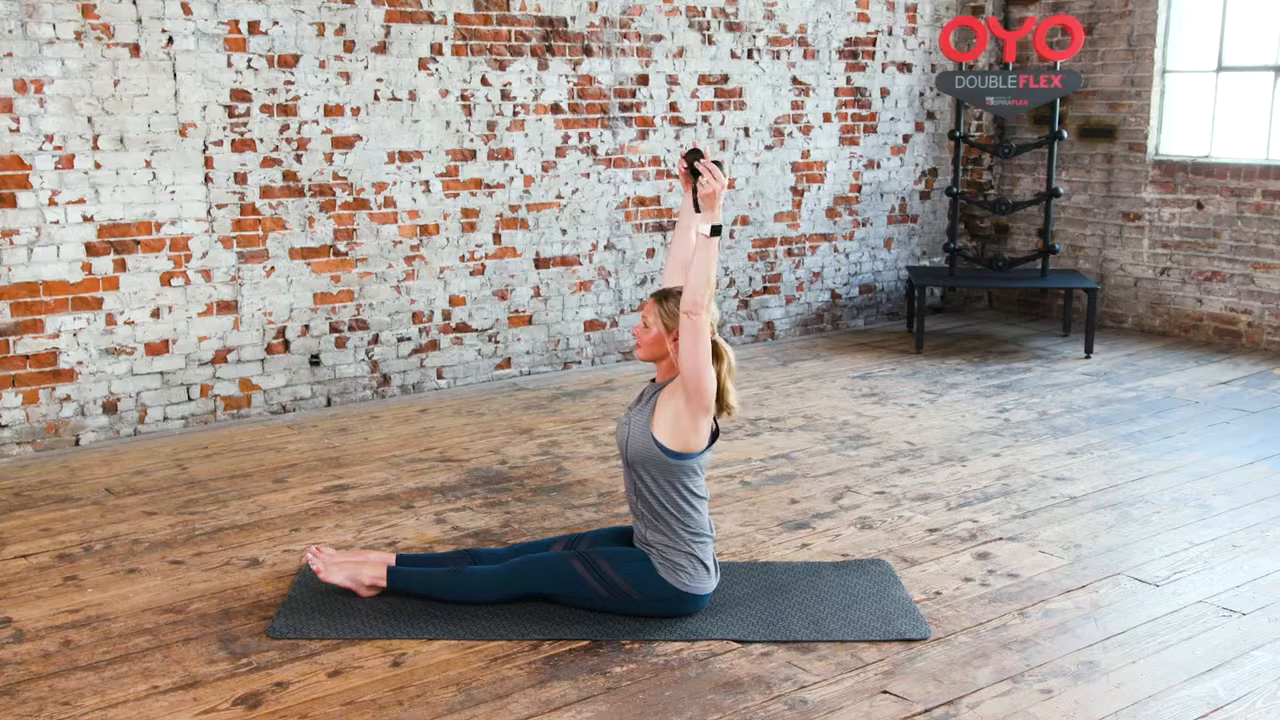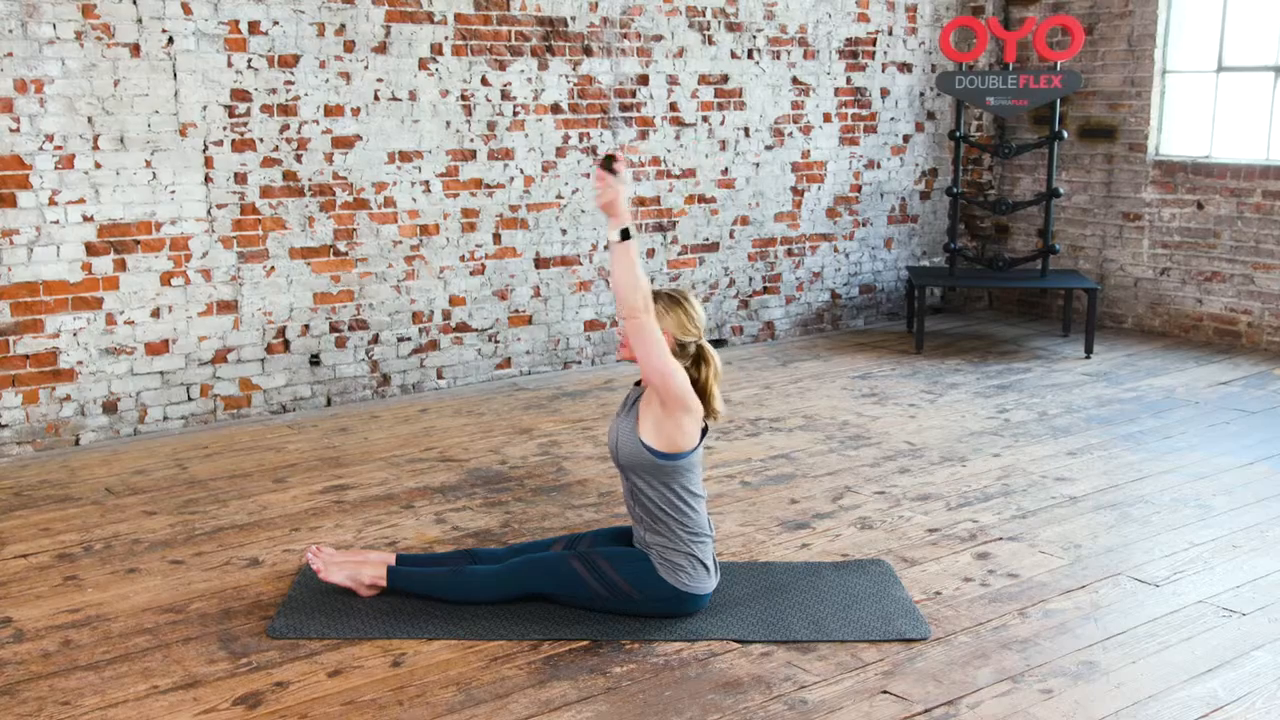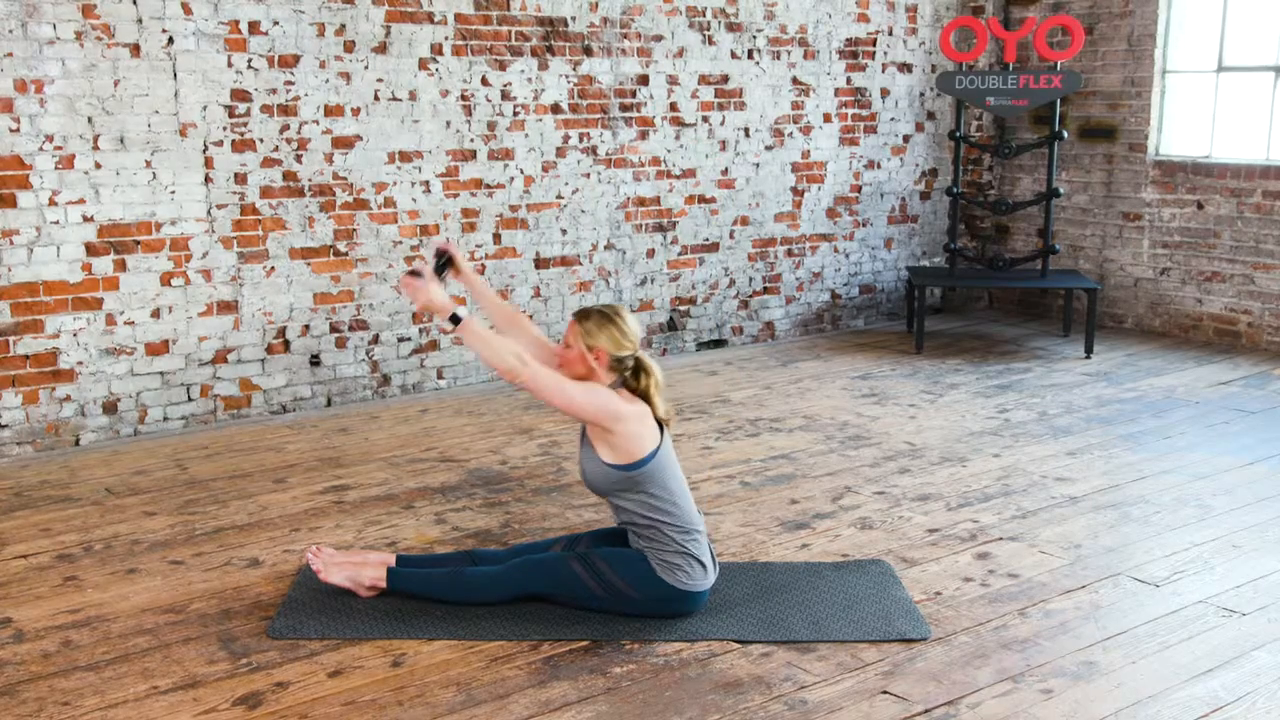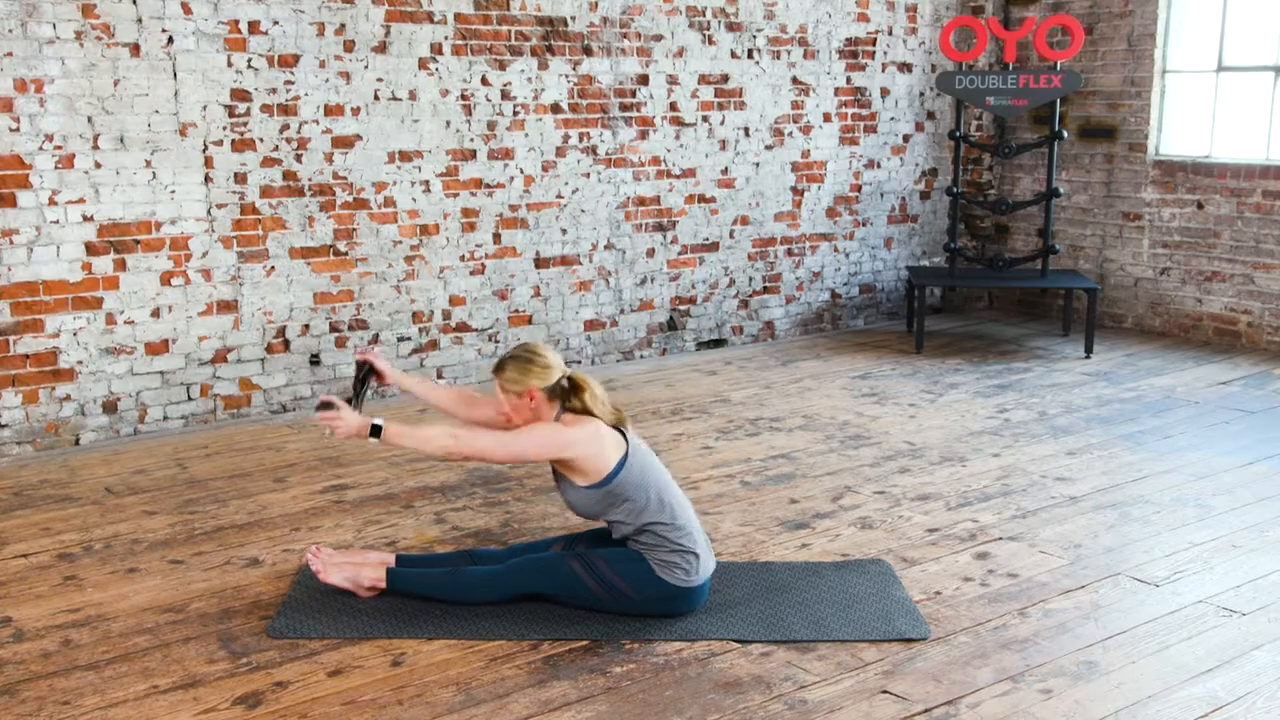
dt=0.5s
person 1, frame 1
left shoulder: (691, 400)
right shoulder: (667, 384)
left elbow: (695, 311)
right elbow: (676, 286)
left wrist: (711, 219)
right wrist: (689, 206)
left hip: (674, 580)
right hip: (653, 547)
left knee: (527, 575)
right knee: (516, 555)
left ankle: (379, 577)
right ankle: (386, 560)
person 1, frame 2
left shoulder: (676, 400)
right shoulder: (654, 387)
left elbow: (637, 314)
right elbow: (639, 308)
left wrist: (621, 225)
right wrist: (617, 219)
left hip: (674, 579)
right hip: (652, 547)
left knee: (526, 577)
right knee: (515, 555)
left ankle: (378, 577)
right ankle: (384, 561)
person 1, frame 3
left shoulder: (618, 411)
right shoulder: (612, 391)
left elbow: (519, 370)
right elbow: (534, 343)
left wrist: (448, 311)
right wrist: (473, 280)
left hip: (674, 579)
right hip: (652, 550)
left knee: (526, 576)
right knee: (513, 557)
left ankle: (379, 576)
right ankle: (387, 563)
person 1, frame 4
left shoulder: (571, 435)
right shoulder: (566, 414)
left elbow: (459, 445)
right elbow: (471, 408)
left wrist: (368, 427)
right wrist: (397, 377)
left hip: (672, 578)
right hip: (654, 549)
left knee: (523, 577)
right knee: (509, 557)
left ankle: (377, 577)
right ankle: (384, 560)
